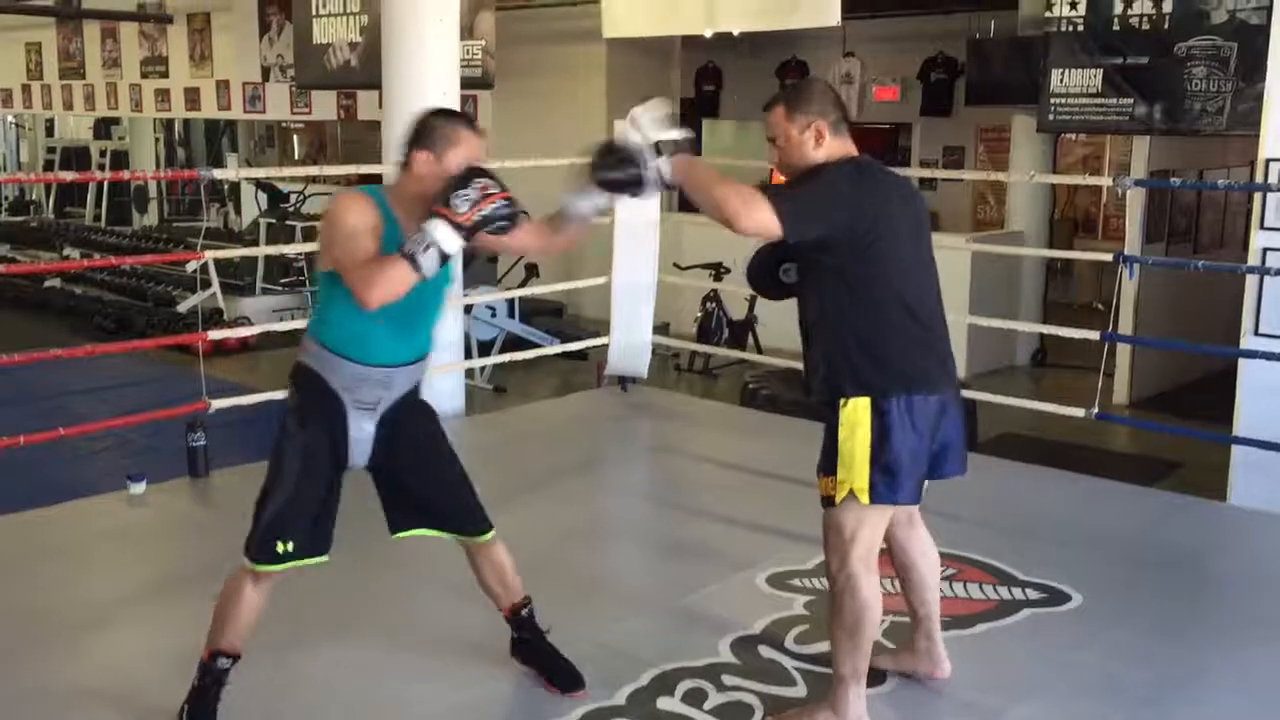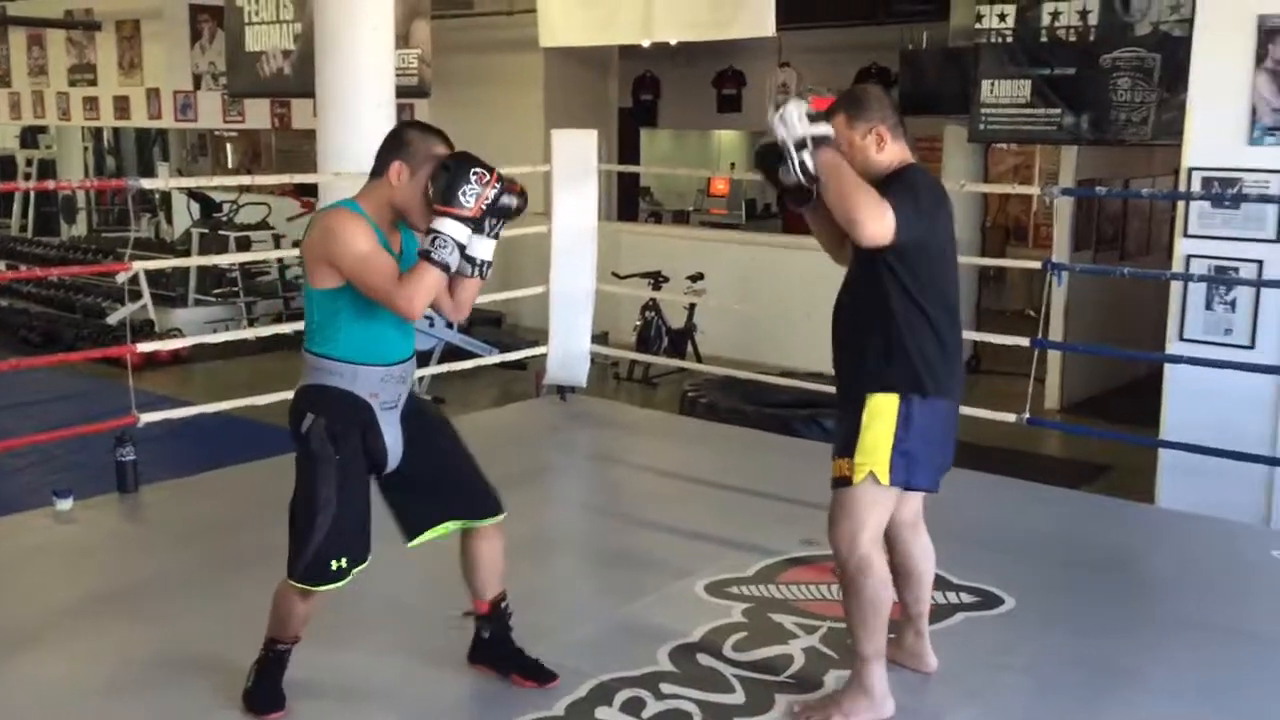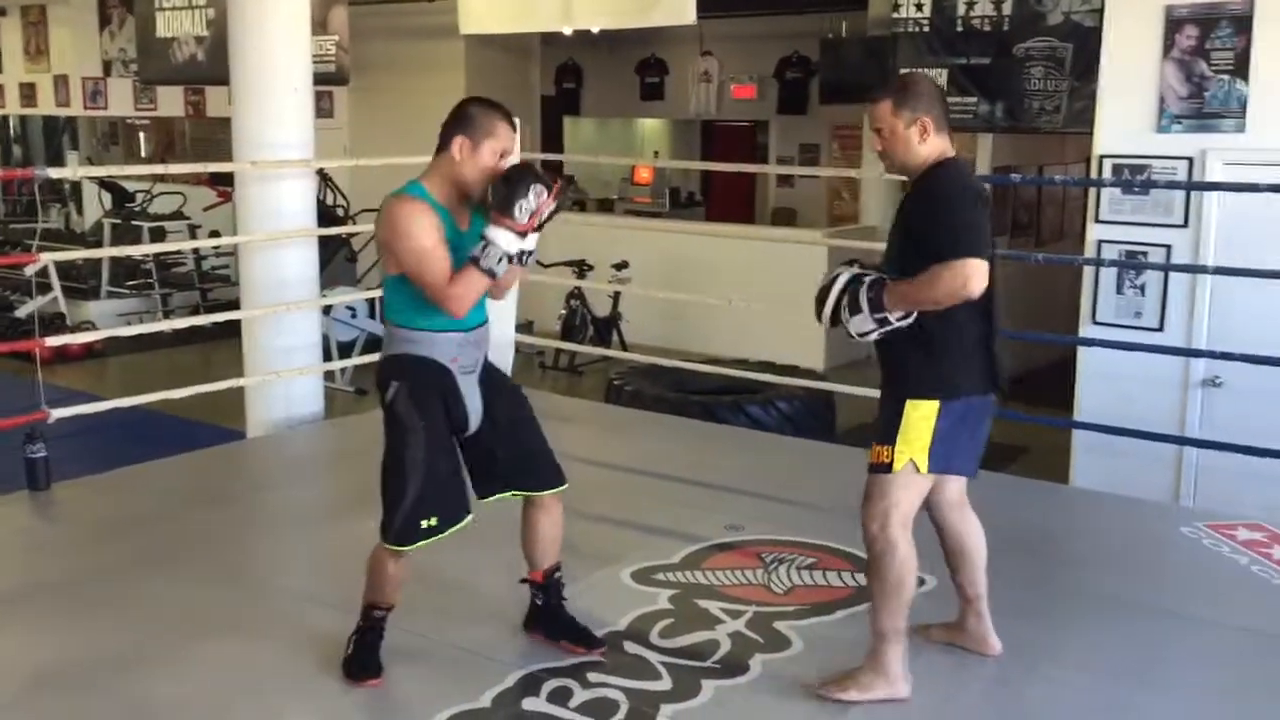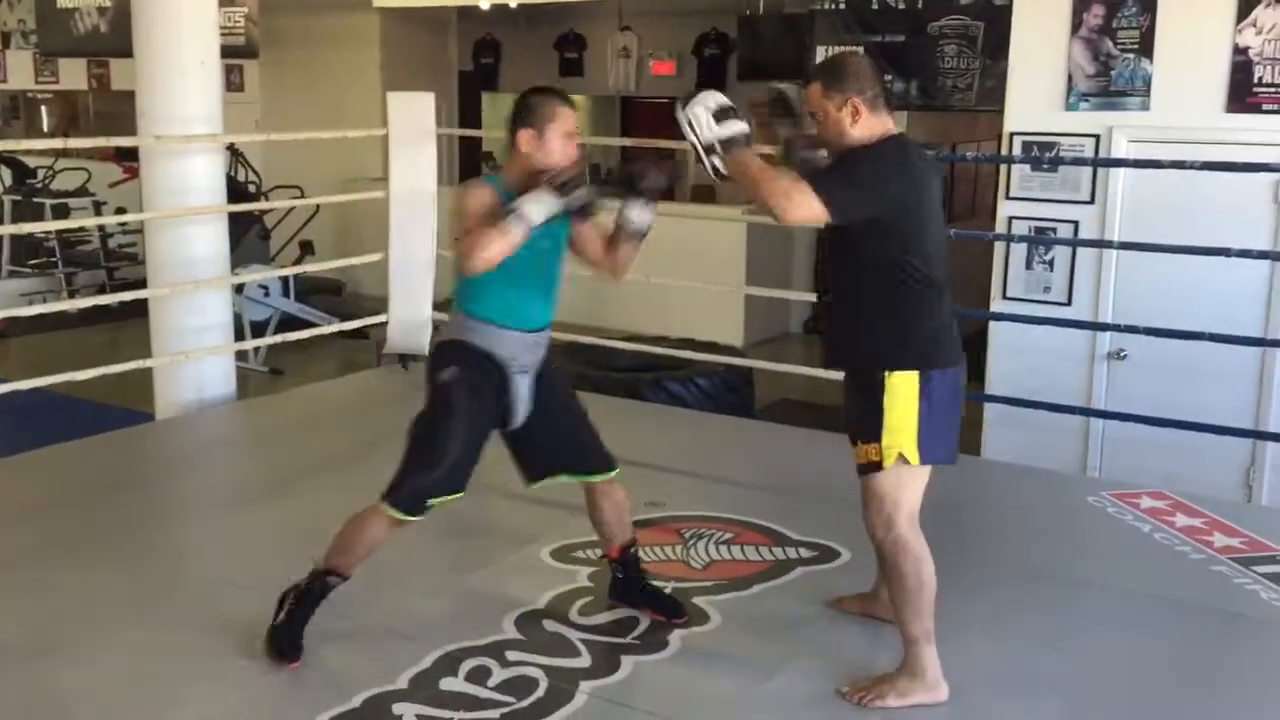
dt=1s
person 1, frame 1
left shoulder: (837, 187)
right shoulder: (893, 188)
left elbow: (748, 215)
left wrist: (670, 156)
right wrist: (804, 268)
left hip: (877, 397)
right hip: (923, 385)
left knee: (850, 549)
right knee: (900, 519)
right ankle: (928, 648)
person 1, frame 2
left shoulder: (913, 188)
right shoulder: (900, 191)
left elbow: (868, 229)
right elbow: (851, 249)
left wrist: (816, 150)
right wrist: (804, 180)
left hip: (898, 392)
right hip: (909, 387)
left knee: (854, 534)
right knee: (901, 520)
right ankle: (914, 642)
person 1, frame 3
left shoulder: (952, 191)
right shoulder: (932, 187)
left elbow: (966, 279)
left wrist: (882, 296)
right wrist: (866, 280)
left hip: (938, 387)
right hip: (937, 380)
left knee: (886, 518)
right knee: (947, 502)
left ankle: (885, 669)
right ankle: (976, 625)
person 1, frame 4
left shoulder: (883, 166)
right shoulder: (899, 160)
left elbow: (792, 204)
right elbow: (823, 194)
left wrist: (725, 145)
right wrist: (793, 144)
left hip: (904, 366)
right hip: (912, 356)
left knee: (891, 517)
right knee: (892, 495)
left ankle: (923, 670)
right ankle: (891, 595)
person 2, frame 1
left shoulder: (442, 216)
right shoulder: (354, 210)
left elbow: (543, 243)
right elbow: (369, 293)
left wrist: (590, 200)
right wrist: (446, 228)
left hip: (397, 403)
right hip: (327, 404)
left knee: (475, 528)
right knee: (267, 559)
left ankle: (529, 638)
person 2, frame 2
left shoulder: (409, 233)
right shoulder: (338, 227)
left elbow: (455, 310)
right elbow: (408, 302)
left wrist: (481, 230)
right wrist: (454, 220)
left hip: (399, 404)
right hip: (338, 413)
left knee: (483, 513)
right knee: (318, 568)
left ankle: (492, 641)
right ankle: (271, 664)
person 2, frame 3
left shoulder: (472, 205)
right shoulder: (406, 211)
left elbow: (500, 287)
right elbow: (453, 301)
left wrist: (522, 226)
right wrist: (505, 230)
left hip: (474, 369)
right hip: (420, 377)
left knee: (545, 487)
right knee: (407, 530)
left ankle: (546, 608)
right ankle: (368, 631)
person 2, frame 4
left shoulder: (564, 204)
right shoulder: (481, 196)
left elbow: (613, 264)
right elbow: (471, 261)
left wrist: (638, 207)
right wrist: (537, 203)
left hip: (529, 366)
right hip: (471, 365)
left knee: (600, 473)
right knee: (407, 502)
left ankle: (628, 580)
right ankle: (302, 600)
